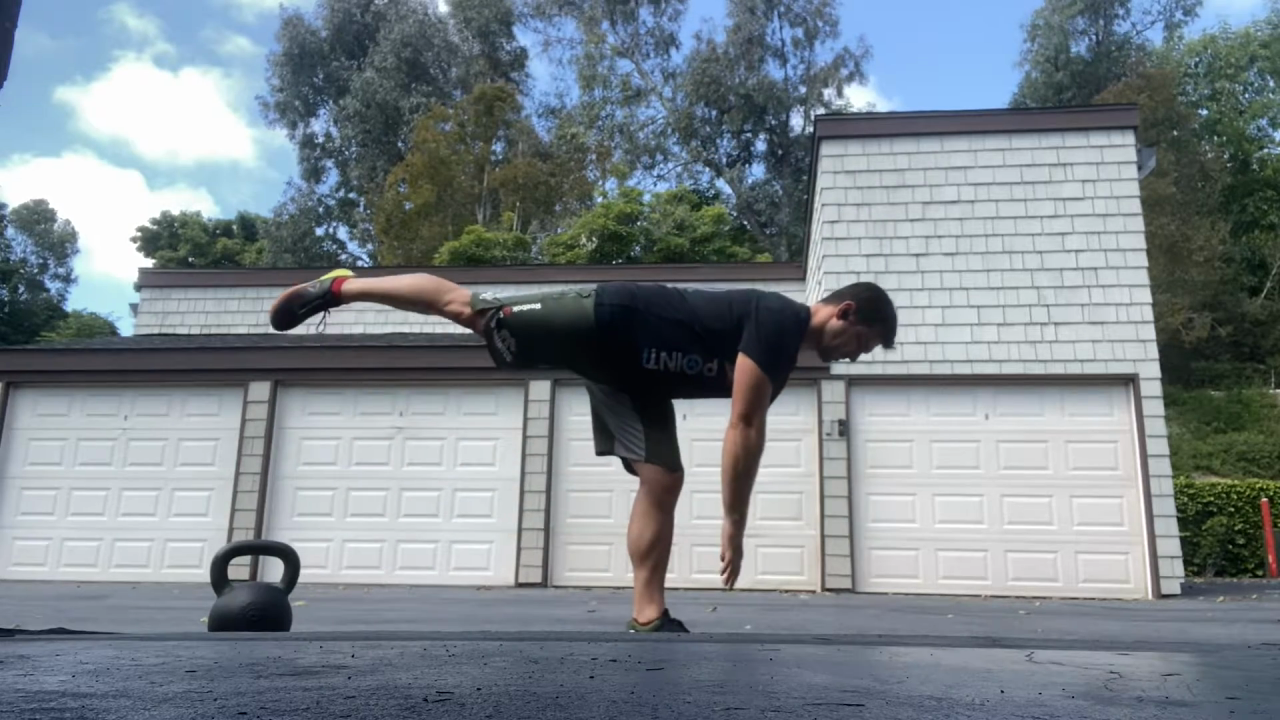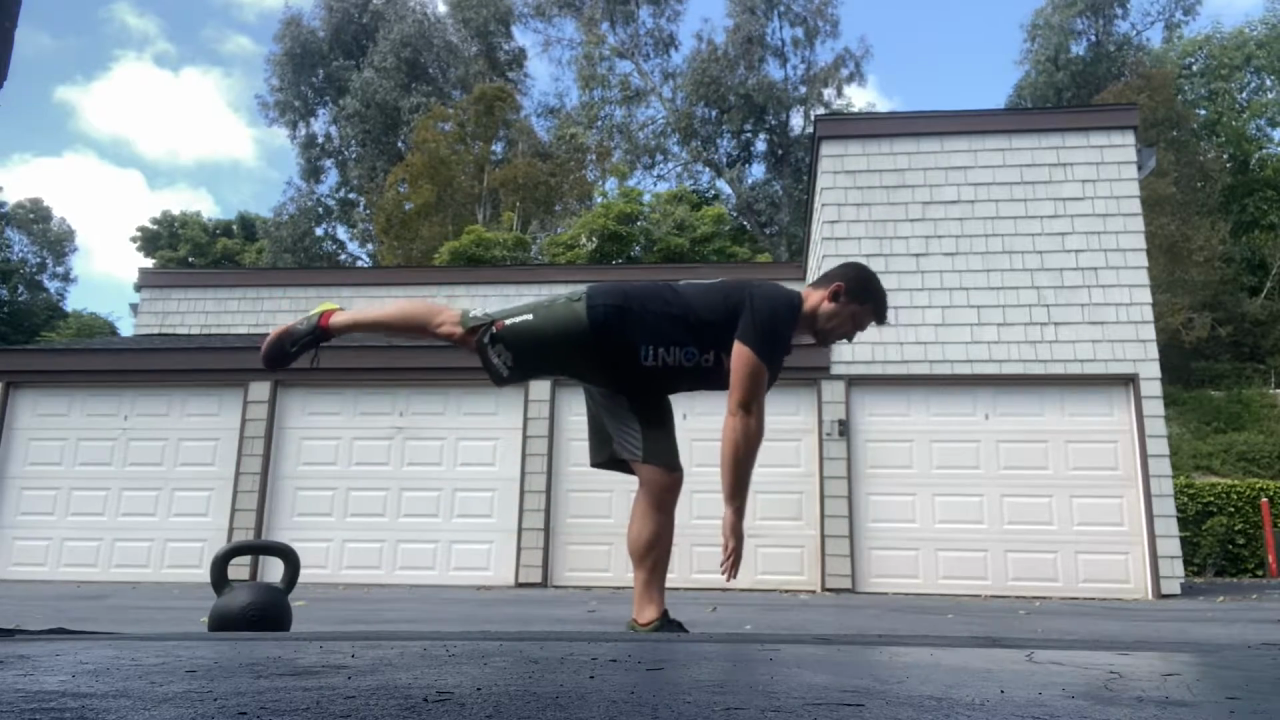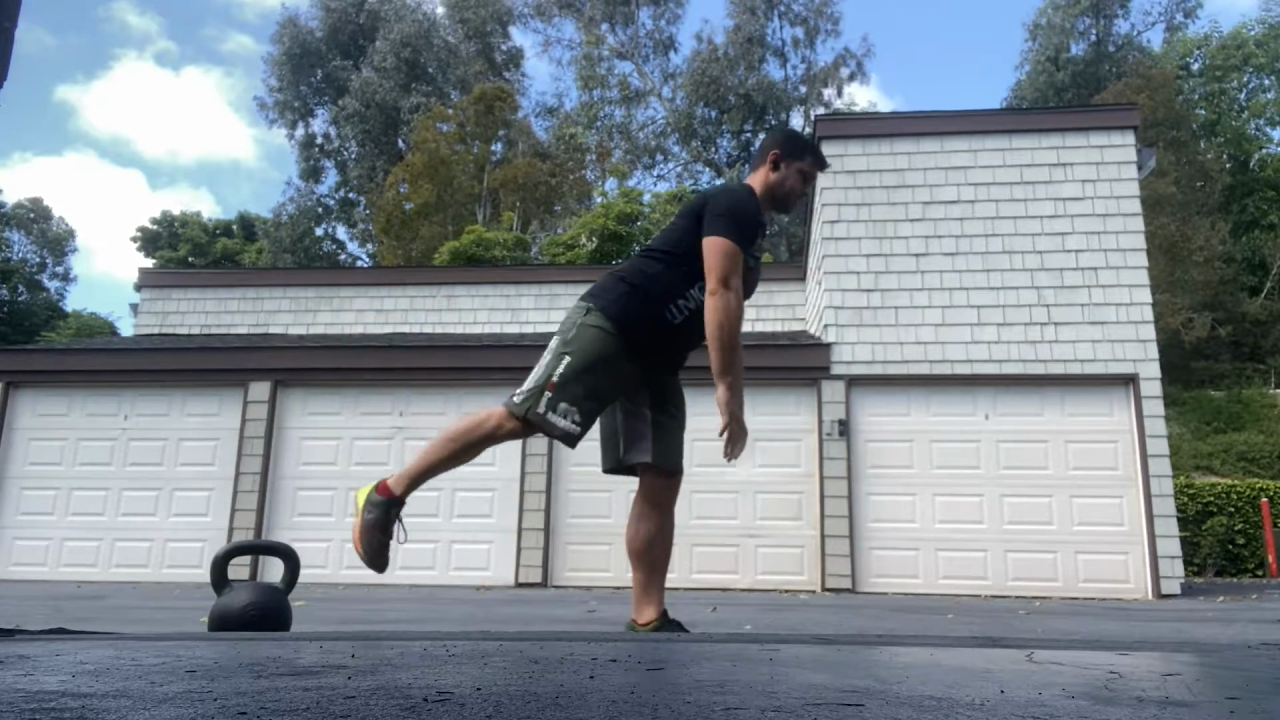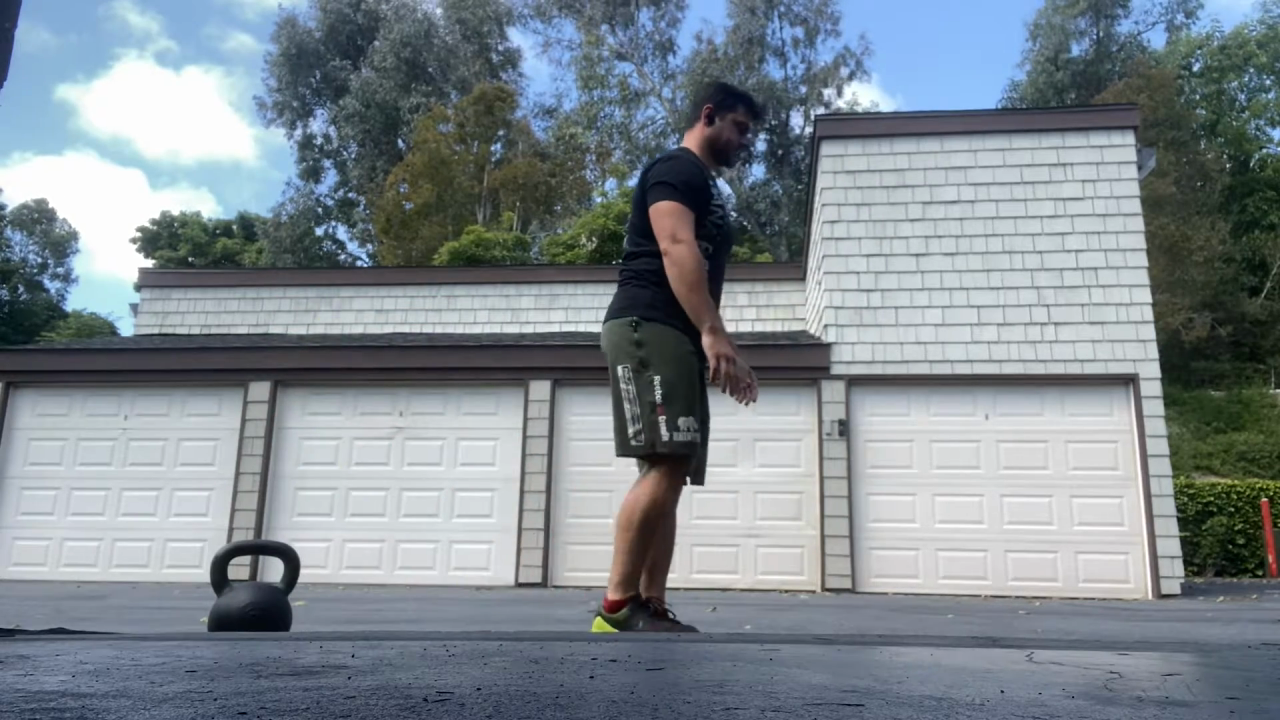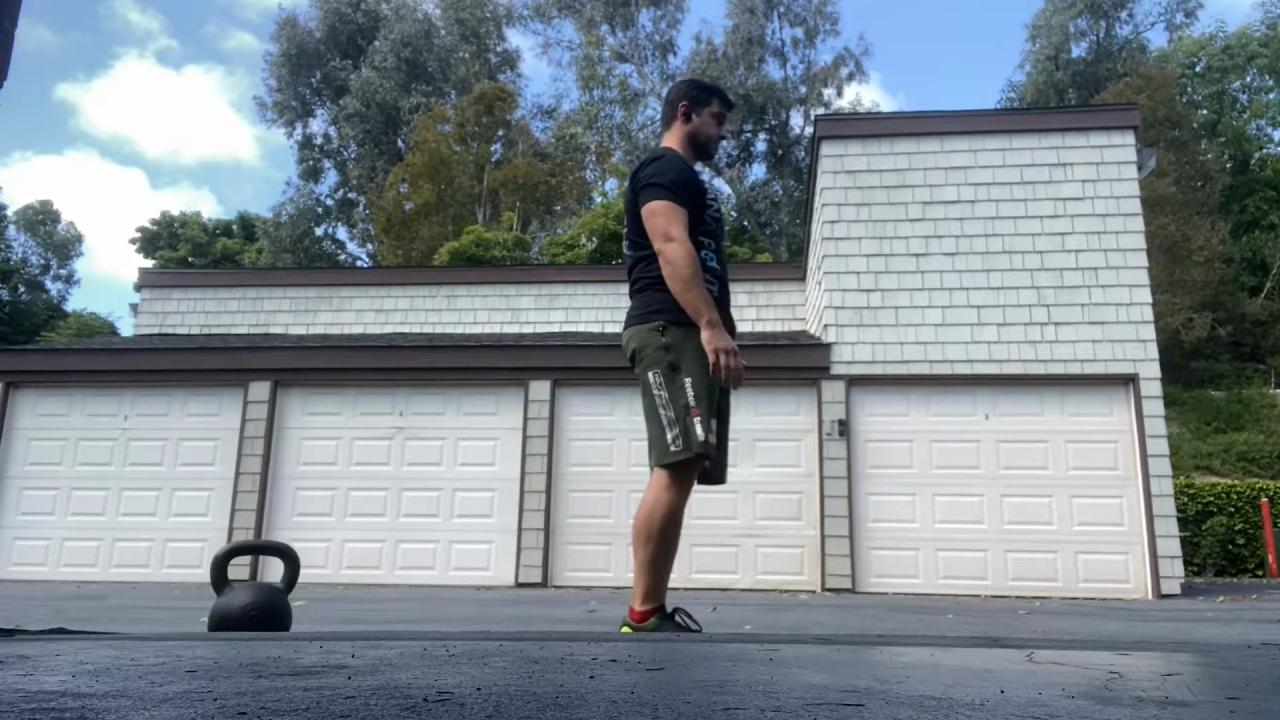
dt=0.5s
person 1, frame 1
left shoulder: (781, 358)
right shoulder: (776, 321)
left elbow: (749, 433)
right elbow: (742, 428)
left wrist: (737, 524)
right wrist: (732, 525)
left hip: (630, 372)
right hip: (601, 324)
left knee: (662, 481)
right knee: (465, 307)
left ankle: (648, 614)
right ankle: (338, 288)
person 1, frame 2
left shoulder: (779, 335)
right shoulder: (773, 305)
left elbow: (747, 418)
right elbow: (740, 416)
left wrist: (731, 508)
right wrist: (734, 512)
left hip: (629, 370)
right hip: (597, 327)
left knee: (662, 483)
right knee: (457, 326)
left ankle: (648, 615)
right ankle: (325, 324)
person 1, frame 3
left shoulder: (748, 224)
right shoulder: (735, 204)
left elbow: (724, 309)
right elbow: (721, 295)
left wrist: (729, 394)
right wrist: (728, 390)
left hip: (654, 357)
right hip: (609, 323)
left knee: (661, 480)
right knee: (515, 419)
left ankle: (648, 616)
right ankle: (390, 492)
person 1, frame 4
left shoulder: (704, 185)
right shoulder: (675, 168)
right elbow: (677, 250)
left wrist: (724, 353)
right wrist: (713, 334)
left hip: (677, 338)
right hip: (648, 327)
left knee: (670, 473)
right knee: (664, 464)
left ankle: (648, 607)
right ankle: (618, 606)
person 1, frame 5
left shoulder: (686, 181)
right shoulder: (663, 169)
right elbow: (672, 248)
left wrist: (714, 333)
right wrist: (712, 326)
left hip: (690, 339)
right hip: (670, 332)
left knee: (678, 473)
right knee: (676, 468)
left ankle: (654, 610)
right ankle: (643, 615)
